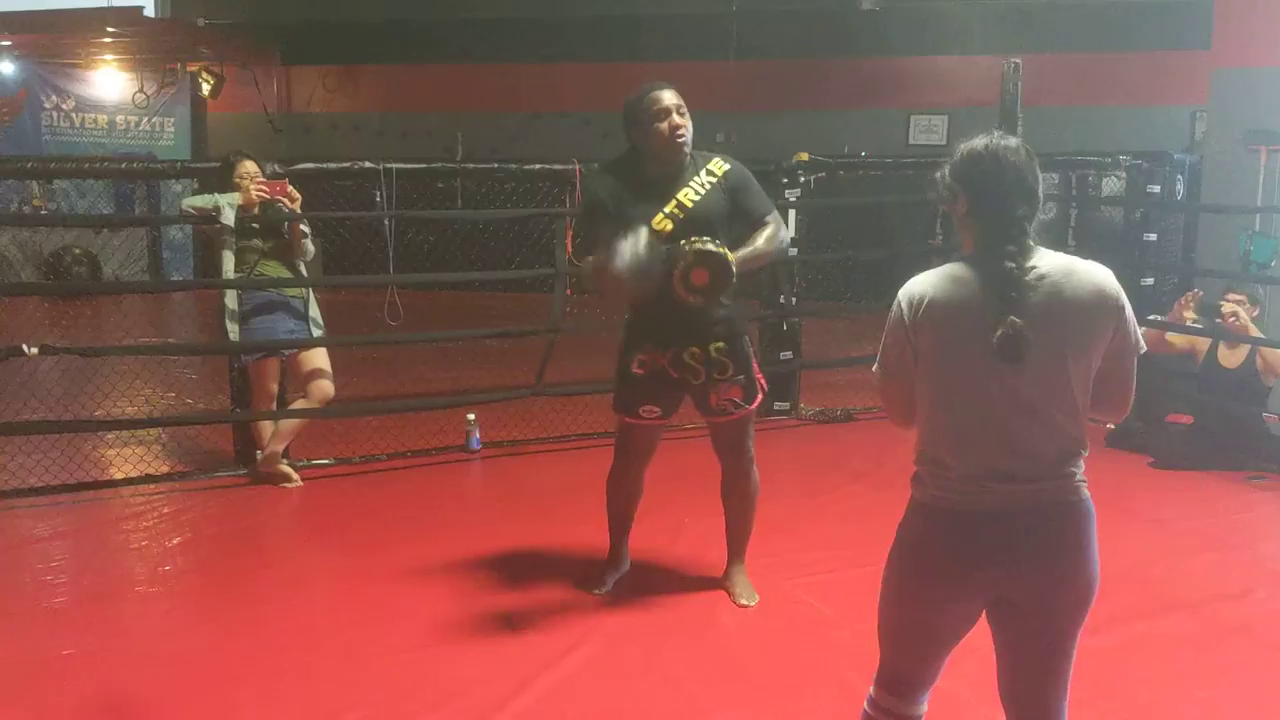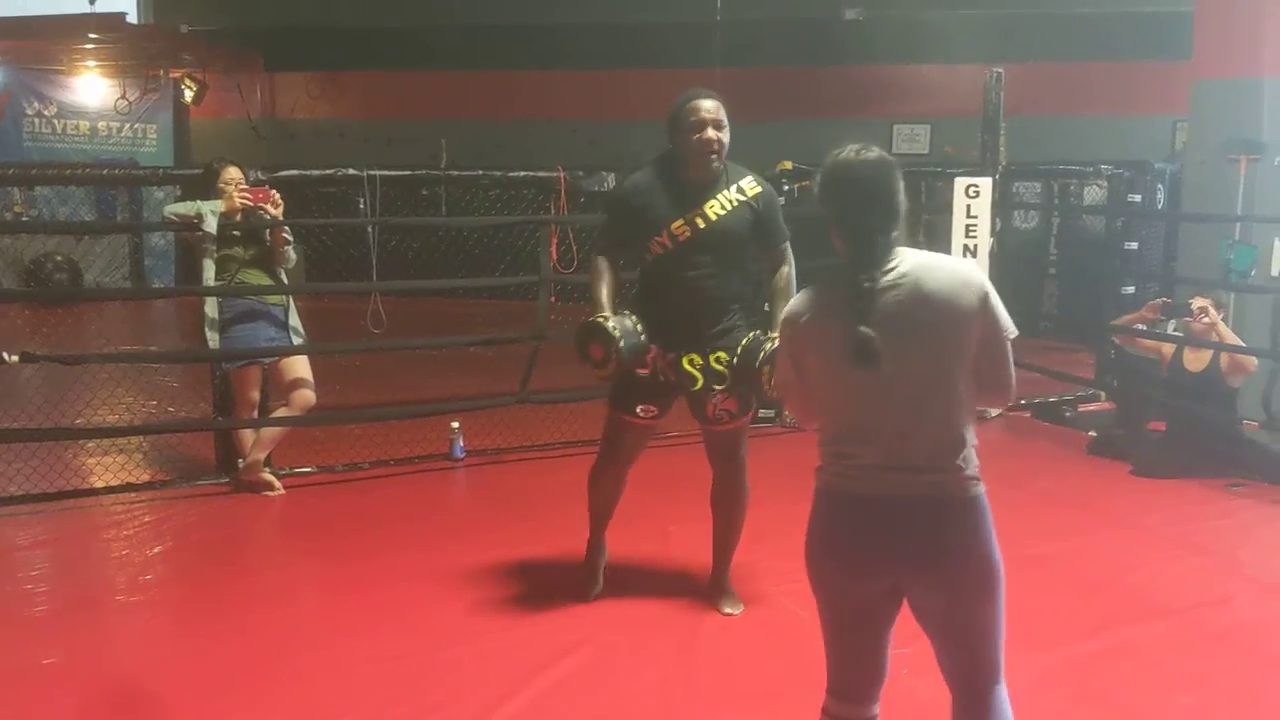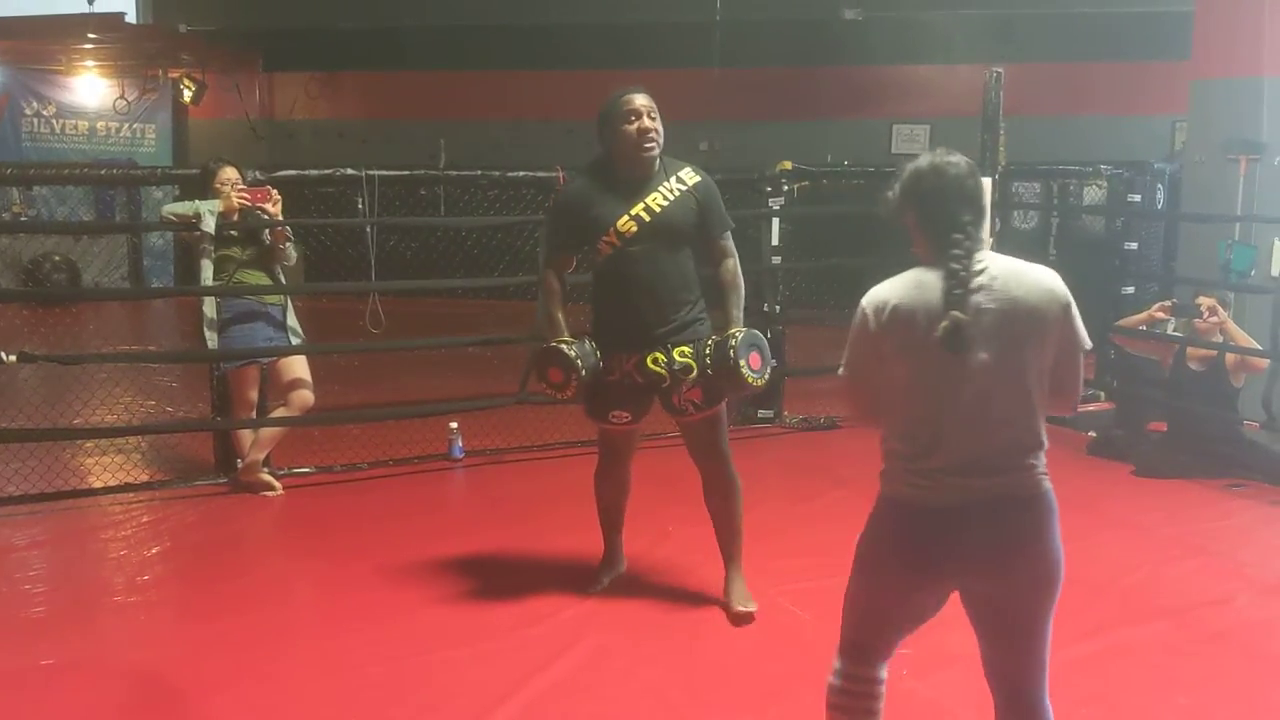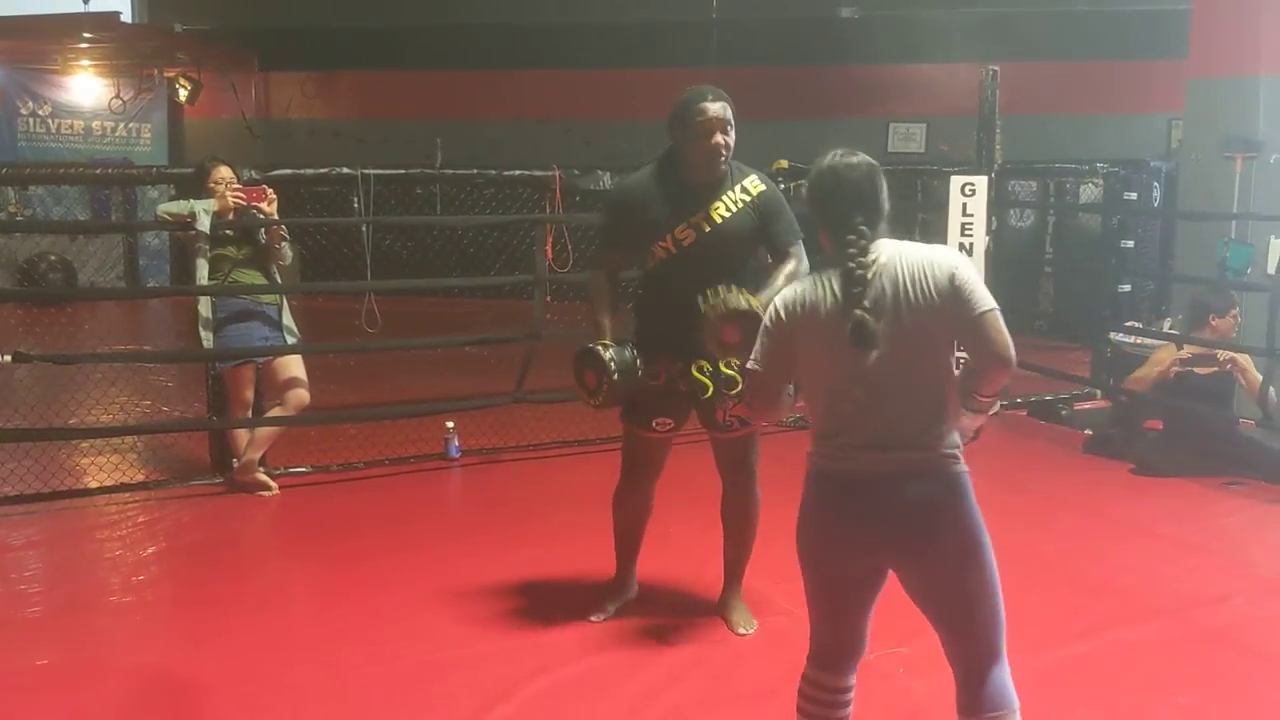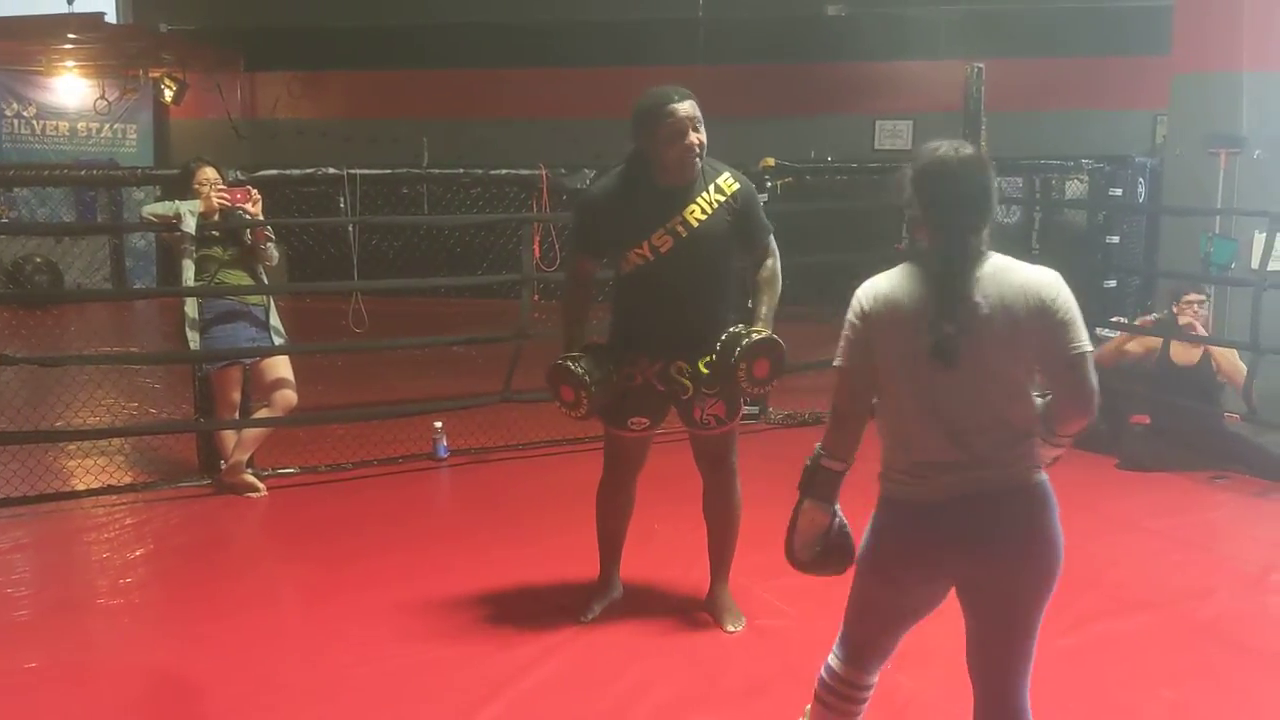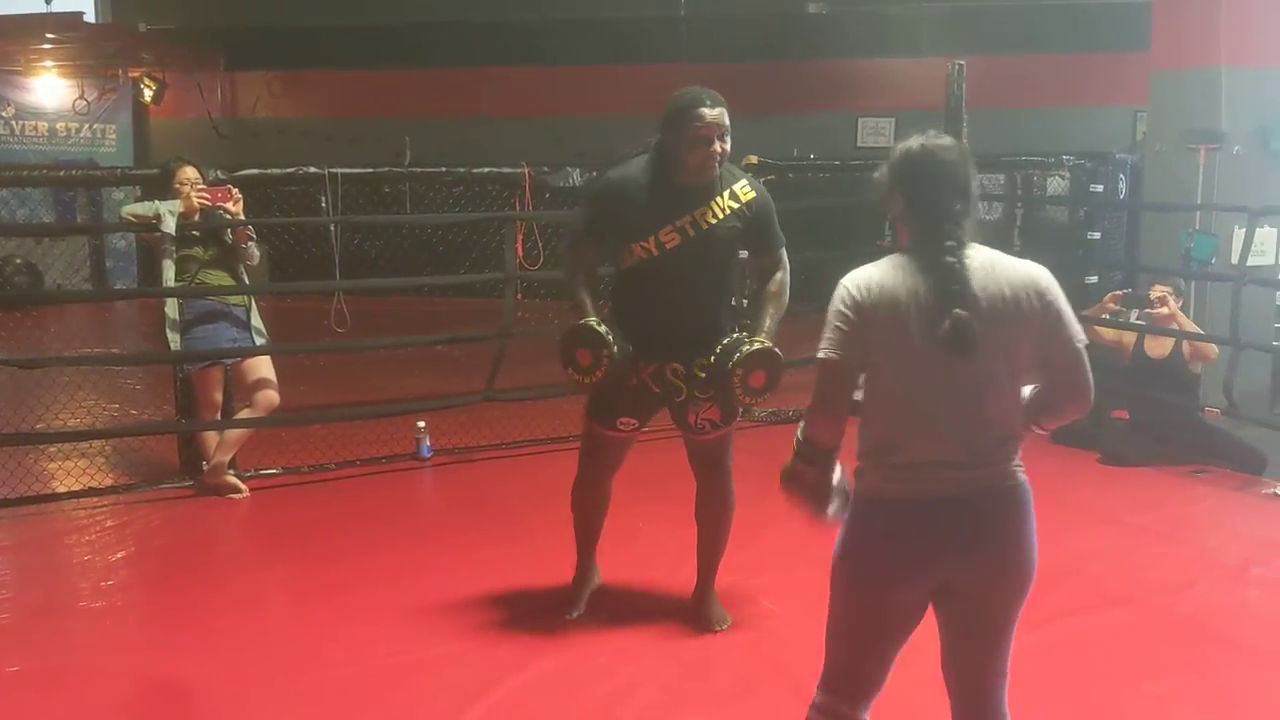
dt=0.7s
person 1, frame 1
left shoulder: (922, 296)
right shoulder: (1098, 289)
left elbow: (900, 410)
right elbow: (1114, 405)
left hip: (946, 528)
right hip: (1055, 530)
person 1, frame 2
left shoulder: (804, 314)
right shoulder: (964, 281)
left elbow: (805, 413)
right elbow: (1000, 390)
left hip: (848, 520)
right hip: (948, 516)
person 1, frame 3
left shoulder: (884, 303)
right shoulder: (1046, 289)
left elbow: (864, 410)
right elbow: (1065, 399)
left hip: (914, 521)
right hip: (1019, 520)
left knee: (859, 656)
person 1, frame 4
left shoulder: (794, 302)
right shoulder: (943, 266)
left elbow: (760, 401)
right elbow: (998, 360)
right wrist: (969, 411)
left hip: (837, 502)
right hip: (932, 496)
left knee: (832, 658)
right knee: (982, 664)
person 1, frame 5
left shoulder: (877, 297)
right shoulder: (1040, 289)
left elbow: (847, 414)
right elbow: (1079, 403)
left wrist: (818, 495)
right wrist: (1041, 445)
left hip: (911, 517)
right hip: (1014, 516)
left knee: (858, 651)
person 1, frame 6
left shoulder: (864, 290)
right shoulder: (1028, 282)
left elbow: (826, 413)
right elbow: (1074, 395)
left wrist: (810, 461)
left hip: (891, 520)
right hip: (993, 517)
person 2, frame 1
left shoulder: (724, 173)
right shoulder: (610, 189)
left elbow: (776, 231)
right elbow: (598, 266)
left wrist: (733, 262)
right wrist: (614, 277)
left hip: (719, 340)
right hip: (650, 344)
left knee: (738, 453)
right knee: (630, 454)
left ankle: (736, 565)
right ankle: (617, 556)
person 2, frame 2
left shoulder: (754, 193)
right shoulder: (638, 190)
left elbow: (781, 263)
right elbow: (606, 256)
left wrist: (778, 330)
right wrist: (604, 312)
left hip: (723, 348)
right hip: (650, 345)
left knee: (729, 463)
right knee: (615, 452)
left ankle: (721, 575)
right ankle: (596, 547)
person 2, frame 3
left shoulder: (693, 183)
right shoulder: (579, 195)
left elbow: (725, 257)
right elbow: (555, 269)
left wrist: (735, 328)
right wrist: (559, 333)
left hip: (688, 340)
right hip: (617, 348)
left knee: (714, 457)
right knee: (614, 455)
left ankle: (733, 573)
right ankle: (613, 555)
person 2, frame 4
left shoulder: (759, 191)
right shoulder: (637, 193)
left elbow: (797, 262)
right elbow: (607, 270)
left wrist: (758, 304)
right wrist: (605, 338)
right hip: (658, 355)
left knee: (740, 471)
right knee: (637, 472)
left ankle: (732, 591)
right ankle: (624, 580)
person 2, frame 5
left shoulder: (732, 188)
right shoulder: (606, 198)
left elbow: (766, 258)
right elbow: (581, 276)
left wrist: (762, 327)
right wrist: (573, 348)
left hip: (712, 355)
right hip: (636, 355)
left knee: (720, 469)
right knee: (620, 468)
left ankle: (720, 587)
right ankle: (609, 579)
person 2, frame 6
left shoulder: (747, 196)
right shoulder: (621, 186)
left elbow: (775, 269)
right elbow: (582, 253)
left wrist: (762, 337)
right wrist: (587, 315)
left hip: (707, 357)
right hip: (630, 352)
left knee: (714, 471)
right knee: (595, 466)
left ankle: (705, 589)
right ankle: (585, 570)
person 3, frame 1
left shoulder: (278, 214)
right shoulder: (227, 219)
left elbow: (305, 253)
right elbow: (187, 205)
left wrist: (295, 216)
right wrist: (238, 201)
left hip: (298, 307)
right hip: (259, 307)
left knee: (322, 389)
right knee: (266, 394)
left ankle: (270, 456)
right ankle: (271, 460)
person 3, frame 2
left shoulder: (259, 221)
right shoulder: (208, 226)
left elbow: (286, 260)
right elbow: (169, 212)
left wrist: (277, 222)
right wrist: (221, 208)
left hip: (279, 315)
right hip: (240, 316)
left knee: (303, 397)
right knee: (248, 402)
left ankle: (252, 465)
right ankle: (253, 469)
person 3, frame 3
right shoulder: (207, 226)
left elbow: (287, 258)
right elbow: (167, 212)
left wrist: (277, 220)
right wrist: (219, 208)
left hip: (277, 315)
right hip: (238, 315)
left knee: (302, 397)
right knee: (246, 403)
left ankle: (251, 464)
right ankle: (251, 468)
person 3, frame 4
right shoulder: (202, 226)
left elbow: (283, 258)
right elbow: (163, 211)
left wrist: (272, 219)
right wrist: (215, 207)
left hip: (273, 315)
right hip: (234, 315)
left knee: (298, 396)
right knee: (242, 402)
left ankle: (247, 465)
right ankle: (247, 469)
person 3, frame 5
right shoulder: (187, 227)
left elbow: (270, 259)
right elbow: (147, 212)
left wrist: (257, 219)
right wrist: (199, 208)
left hip: (260, 315)
right hip: (221, 316)
left knee: (285, 397)
right knee: (229, 404)
left ankle: (235, 466)
right ankle: (234, 469)
person 3, frame 6
left shoulder: (218, 222)
right shoulder: (168, 227)
left elbow: (251, 258)
right elbow: (127, 213)
left wrist: (238, 218)
right wrist: (180, 209)
left hip: (241, 316)
right hip: (201, 317)
left knee: (267, 397)
right knee: (210, 405)
left ankle: (216, 467)
right ankle: (217, 471)
person 4, frame 1
left shoulder: (1263, 352)
right shoulder: (1203, 343)
right elbow: (1147, 344)
left wrist: (1248, 326)
right wrist: (1174, 318)
left hip: (1249, 443)
right hip: (1203, 437)
right knee: (1162, 450)
person 4, frame 2
left shoulder: (1227, 355)
right shoulder: (1169, 348)
left elbow: (1250, 365)
right elbow: (1115, 332)
left wrist: (1216, 324)
right wrist: (1141, 316)
left hip: (1224, 445)
right hip: (1178, 443)
left knee: (1272, 466)
person 4, frame 3
left shoulder: (1232, 355)
right shoulder: (1172, 349)
left elbow: (1262, 364)
right elbow: (1117, 334)
left wrist: (1226, 323)
right wrist: (1149, 316)
left hip: (1227, 443)
right hip: (1180, 441)
left knee: (1274, 466)
right knee: (1145, 459)
person 4, frame 4
left shoulder: (1235, 357)
right shoulder: (1170, 352)
right elbow: (1128, 391)
left wrist: (1244, 369)
right wrist: (1163, 370)
left hip: (1225, 442)
right hip: (1179, 441)
right knee: (1146, 456)
person 4, frame 5
left shoulder: (1219, 347)
right shoulder: (1156, 343)
left elbow: (1244, 385)
right elbow: (1101, 360)
left wrist: (1206, 340)
right wrist: (1131, 334)
left hip: (1210, 436)
right hip: (1163, 436)
right knee: (1132, 451)
person 4, frame 6
left shoulder: (1187, 341)
right shoulder: (1130, 336)
left elbow: (1211, 354)
left wrist: (1175, 314)
right wrist: (1102, 308)
left hip: (1188, 429)
right hip: (1142, 429)
left knee: (1253, 460)
right knee: (1110, 444)
right ankle: (1195, 458)
